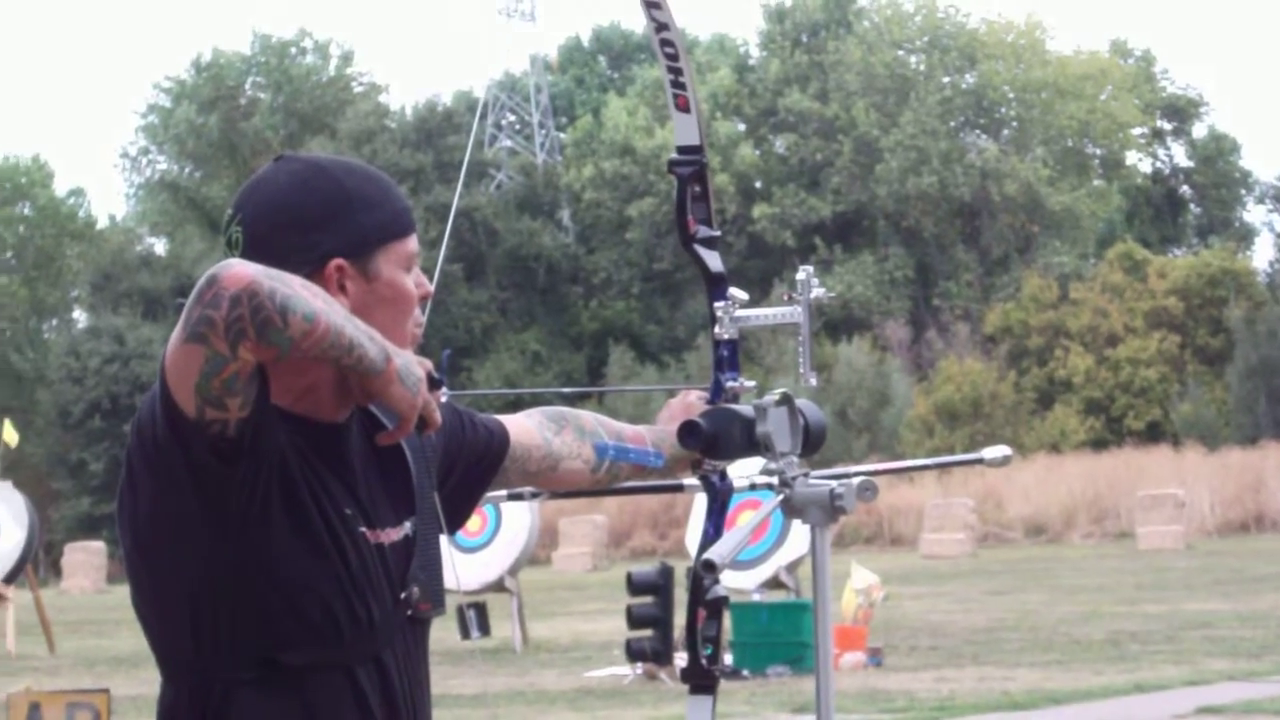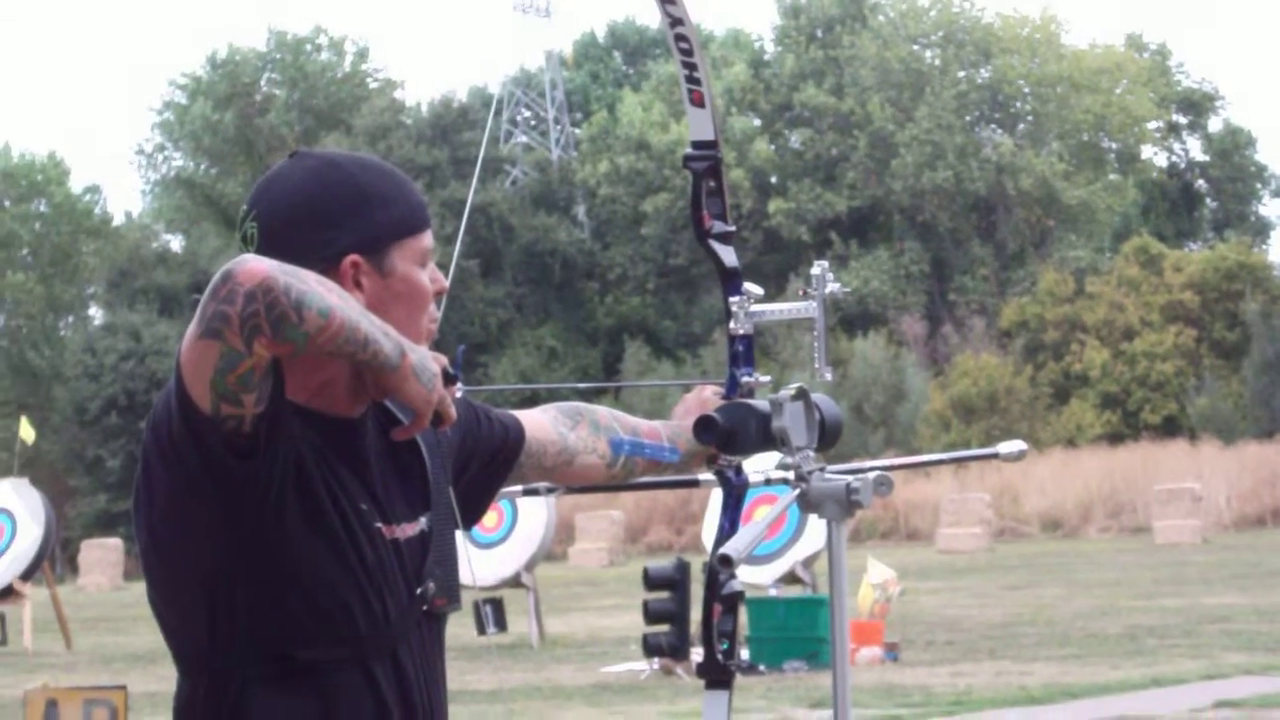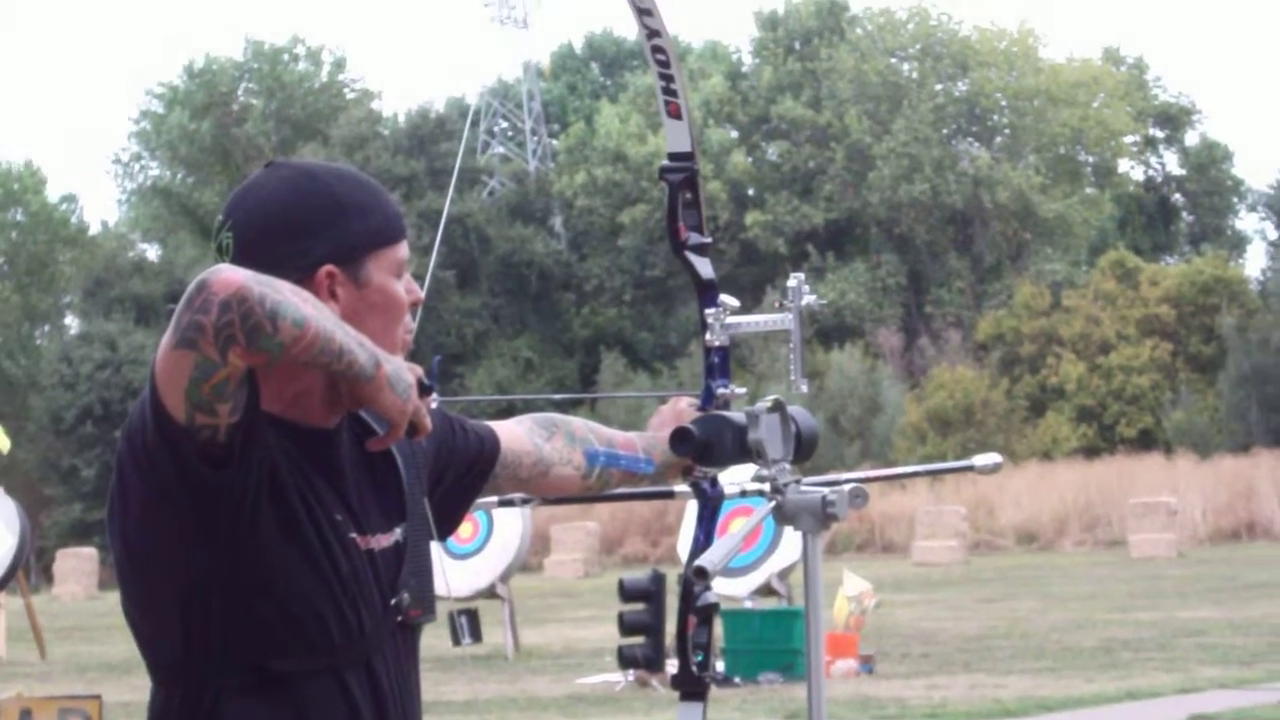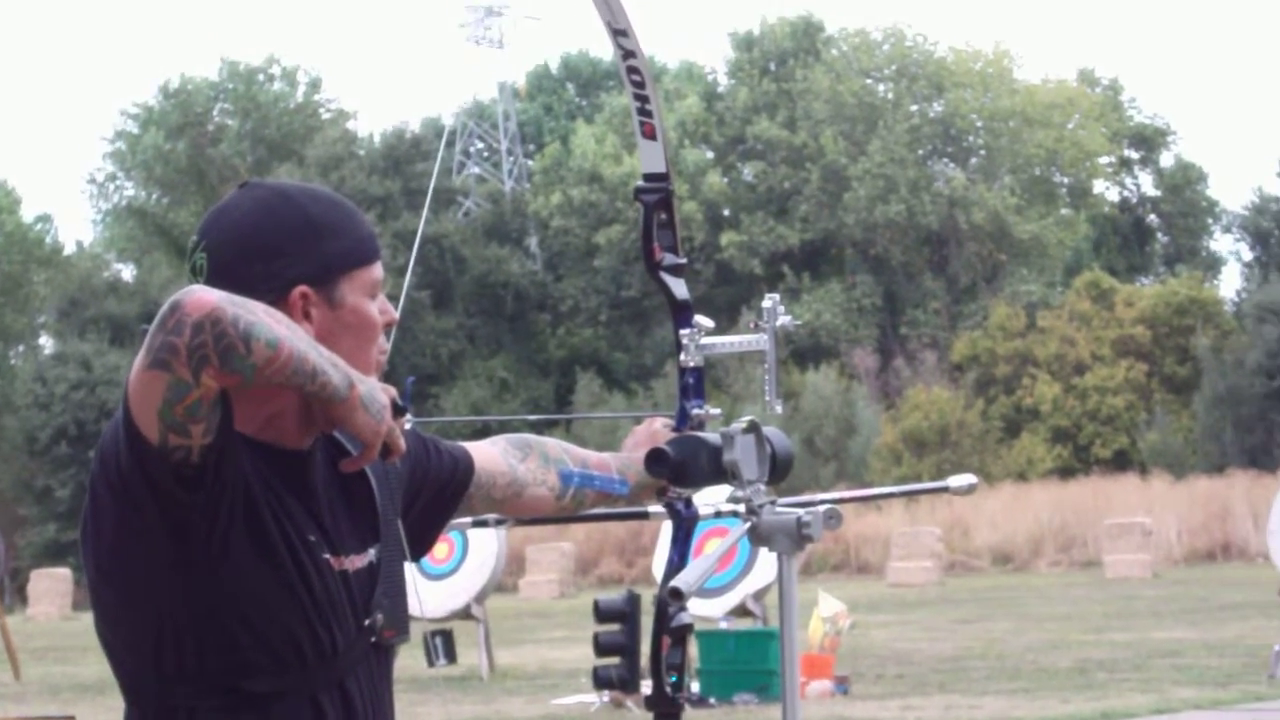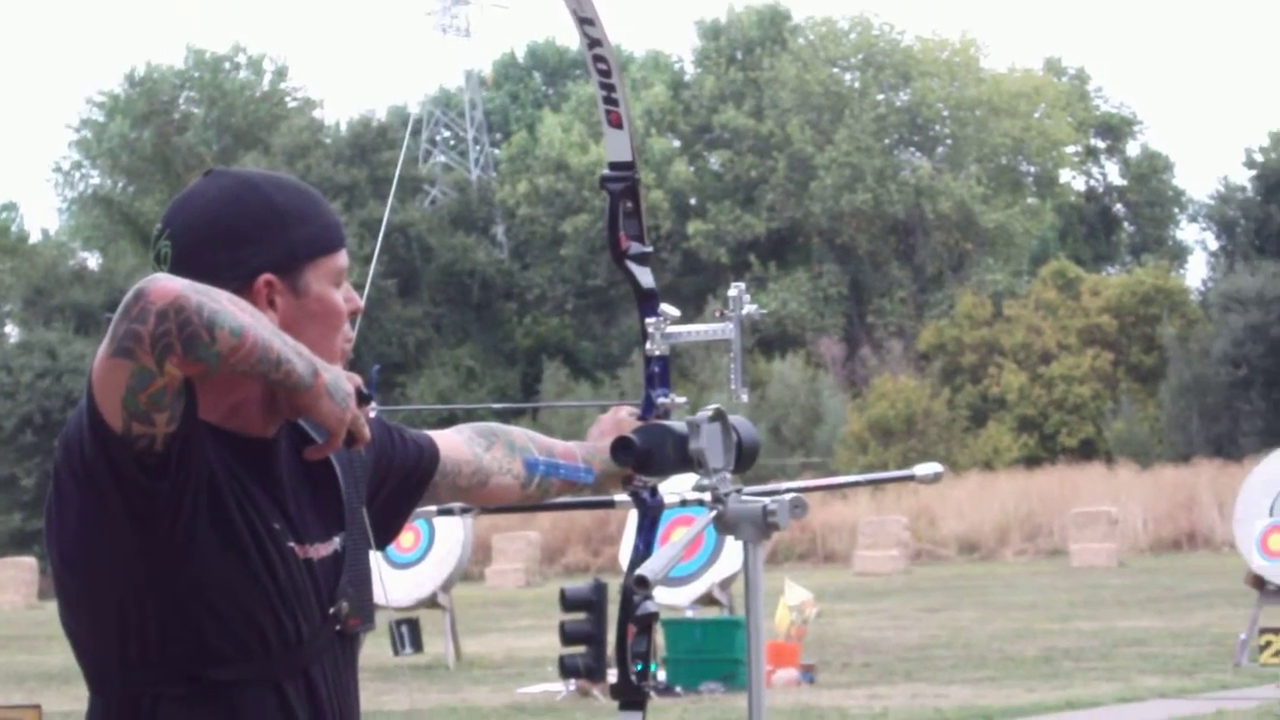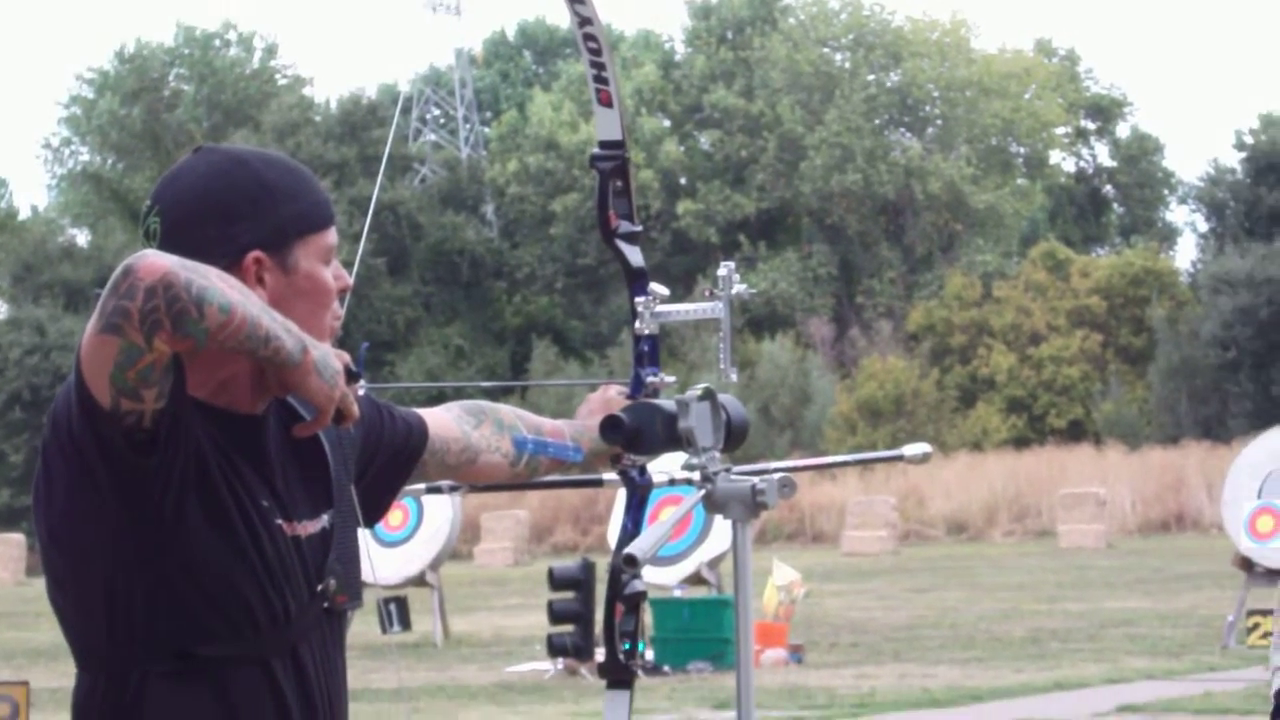
dt=0.2s
person 1, frame 1
left shoulder: (401, 433)
right shoulder: (212, 436)
left elbow: (547, 441)
right elbow: (234, 290)
left wrist: (662, 441)
right wrist: (379, 362)
person 1, frame 2
left shoulder: (418, 430)
right shoulder: (221, 435)
left elbow: (561, 438)
right elbow: (249, 287)
left wrist: (679, 437)
right wrist: (392, 356)
person 1, frame 3
left shoulder: (391, 441)
right shoulder: (199, 442)
left elbow: (536, 449)
right elbow: (223, 297)
left wrist: (652, 449)
right wrist: (368, 371)
person 1, frame 4
left shoulder: (370, 461)
right shoulder: (175, 458)
left elbow: (511, 468)
right elbow: (197, 316)
left wrist: (628, 470)
right wrist: (341, 386)
person 1, frame 5
left shoulder: (330, 447)
right shoulder: (135, 451)
left elbow: (477, 457)
right elbow: (160, 306)
left wrist: (593, 458)
right wrist: (305, 376)
person 1, frame 6
left shoulder: (322, 426)
right shoulder: (121, 427)
left elbow: (467, 438)
right elbow: (149, 280)
left wrist: (582, 437)
right wrist: (294, 352)
